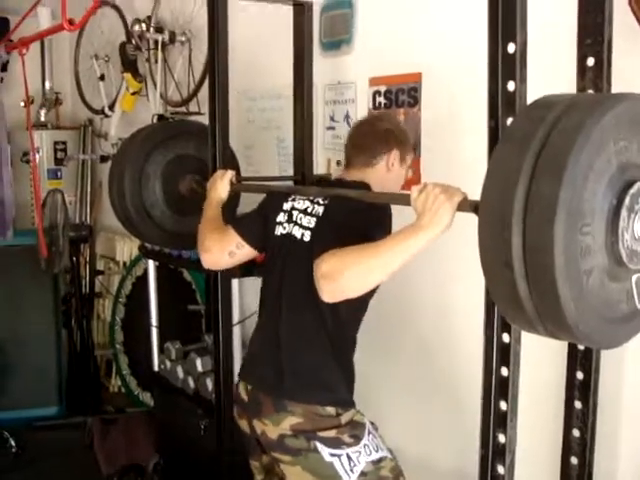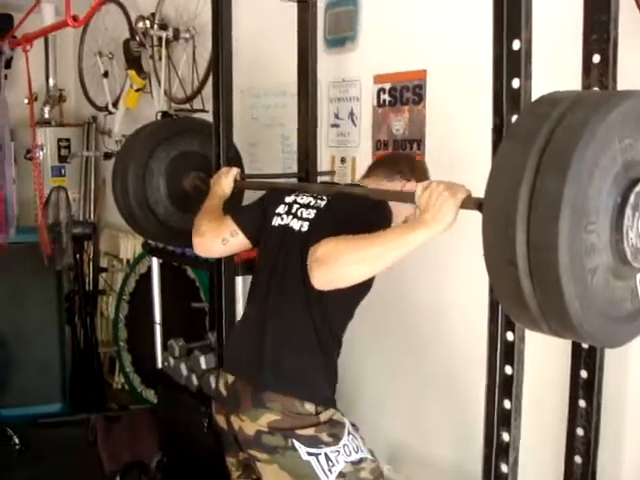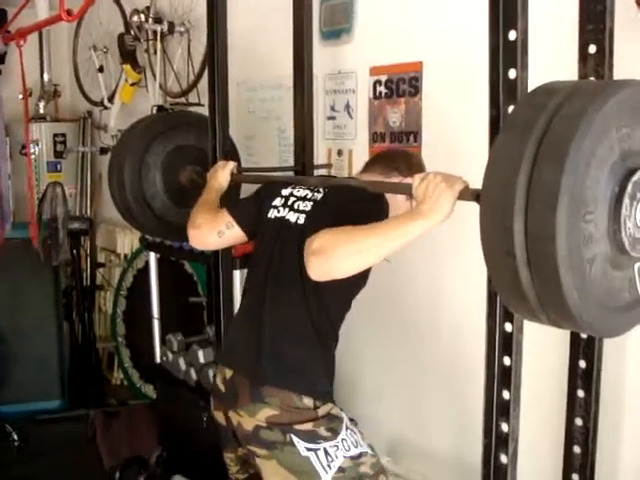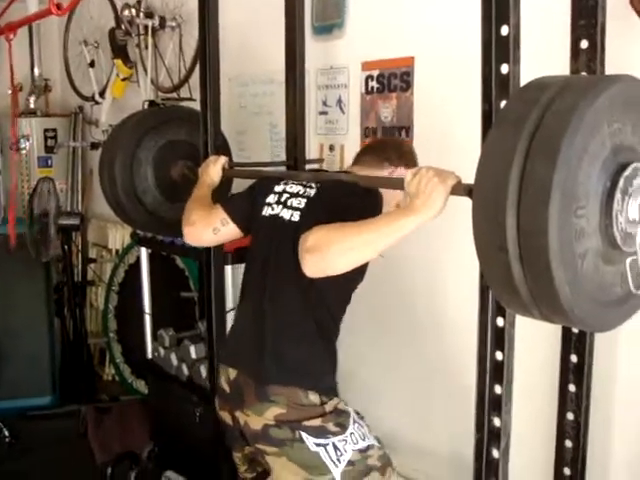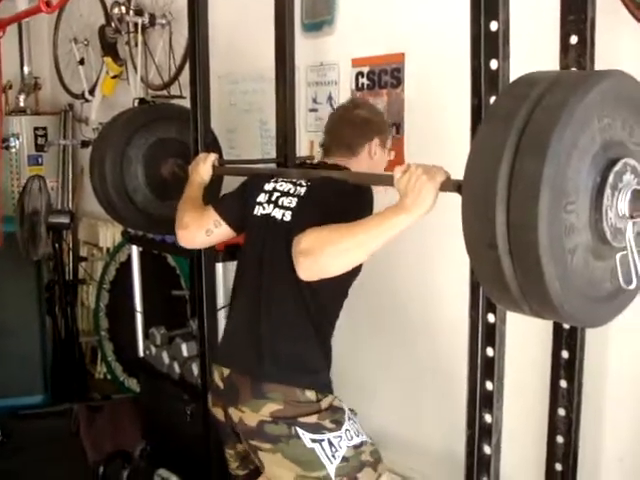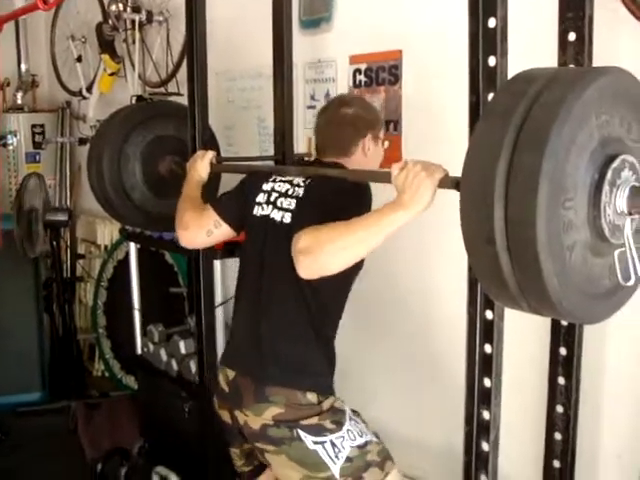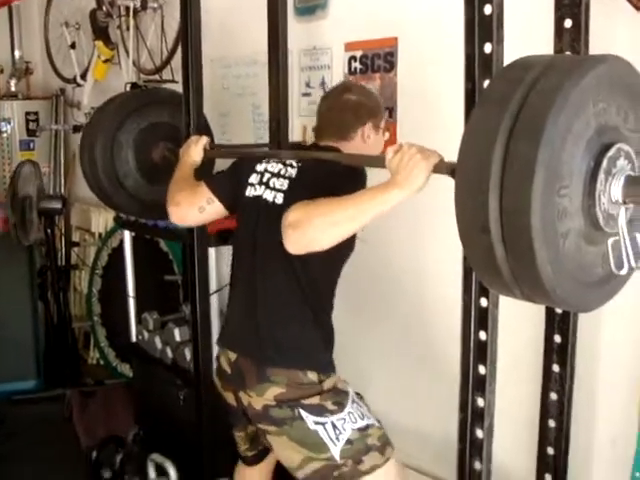
dt=0.2s
person 1, frame 1
left shoulder: (291, 201)
right shoulder: (367, 211)
left elbow: (213, 253)
right elbow: (332, 281)
left wrist: (215, 197)
right wrist: (426, 226)
left hip: (253, 395)
right hip: (308, 409)
person 1, frame 2
left shoulder: (290, 198)
right shoulder: (370, 211)
left elbow: (206, 241)
right elbow: (326, 267)
left wrist: (218, 193)
right wrist: (426, 224)
left hip: (233, 389)
right hip: (289, 407)
person 1, frame 3
left shoulder: (285, 190)
right shoulder: (368, 204)
left elbow: (202, 232)
right elbow: (323, 258)
left wrist: (215, 186)
right wrist: (423, 216)
left hip: (232, 383)
right hip: (287, 401)
person 1, frame 4
left shoulder: (281, 185)
right shoulder: (361, 197)
left elbow: (197, 229)
right elbow: (317, 254)
left wrist: (207, 182)
right wrist: (415, 211)
left hip: (235, 381)
right hip: (289, 397)
person 1, frame 5
left shoulder: (269, 182)
right shoulder: (349, 192)
left elbow: (191, 231)
right elbow: (312, 258)
left wrist: (197, 180)
right wrist: (408, 208)
left hip: (229, 378)
right hip: (285, 394)
person 1, frame 6
left shoulder: (267, 182)
right shoulder: (347, 192)
left elbow: (191, 232)
right elbow: (311, 258)
left wrist: (195, 178)
right wrist: (405, 205)
left hip: (234, 380)
right hip: (288, 395)
person 1, frame 7
left shoulder: (262, 164)
right shoulder: (341, 174)
left elbow: (183, 208)
right elbow: (300, 231)
left wrist: (188, 161)
right wrist: (399, 186)
left hip: (233, 360)
right hip: (288, 374)
